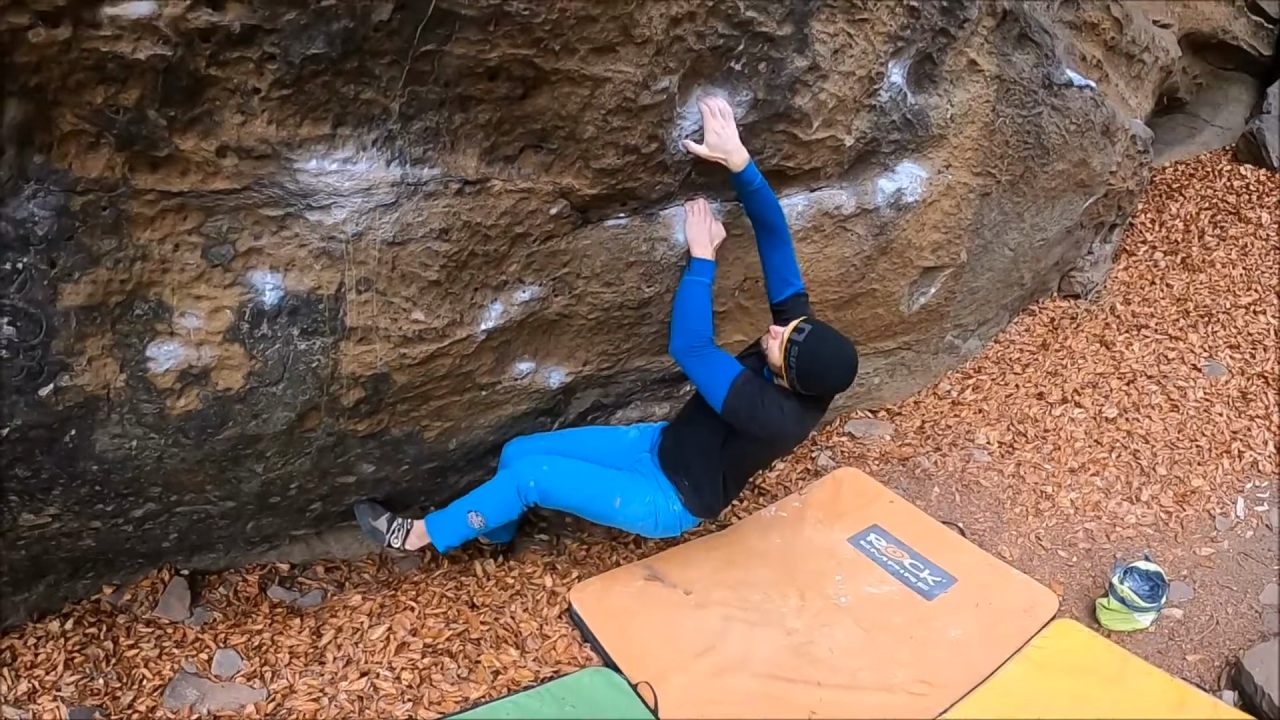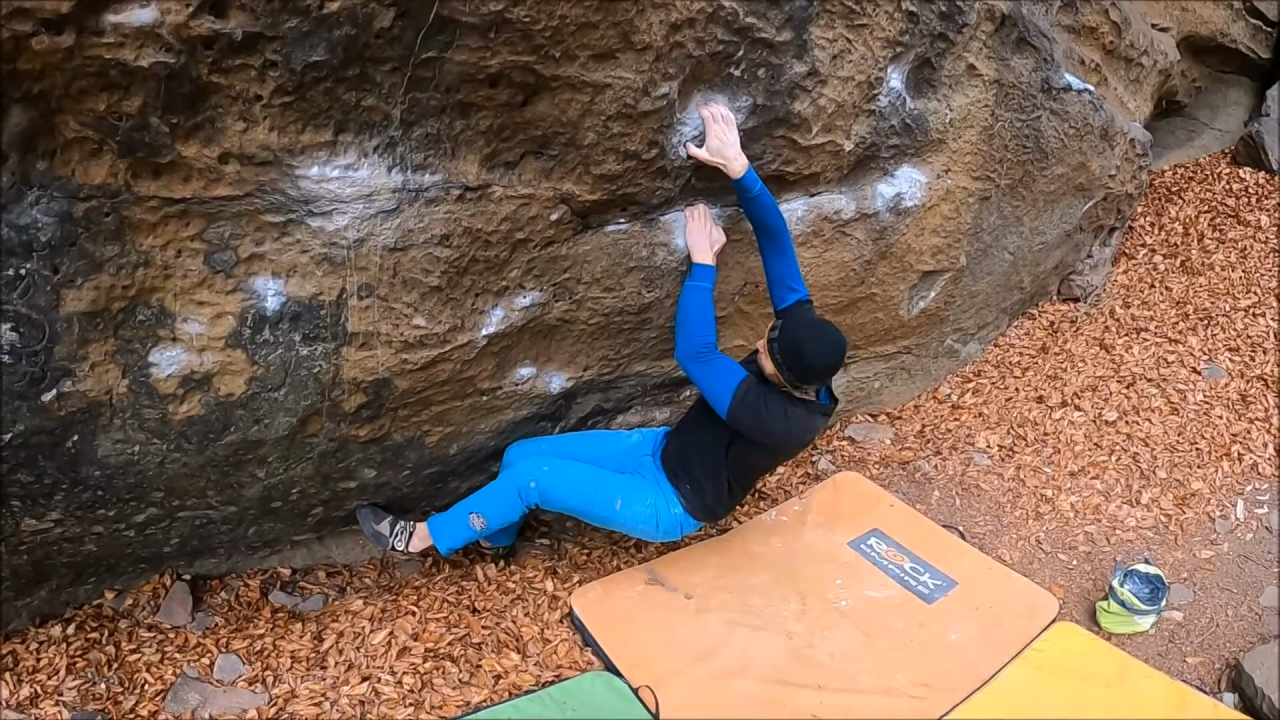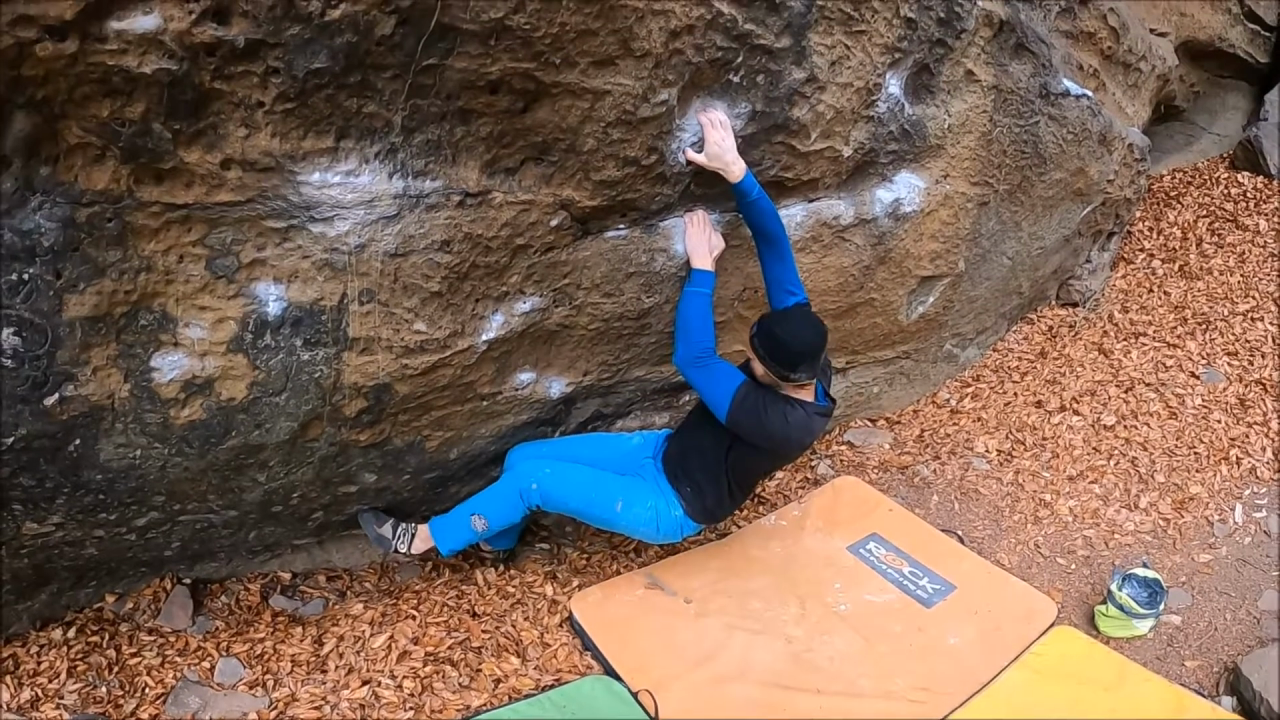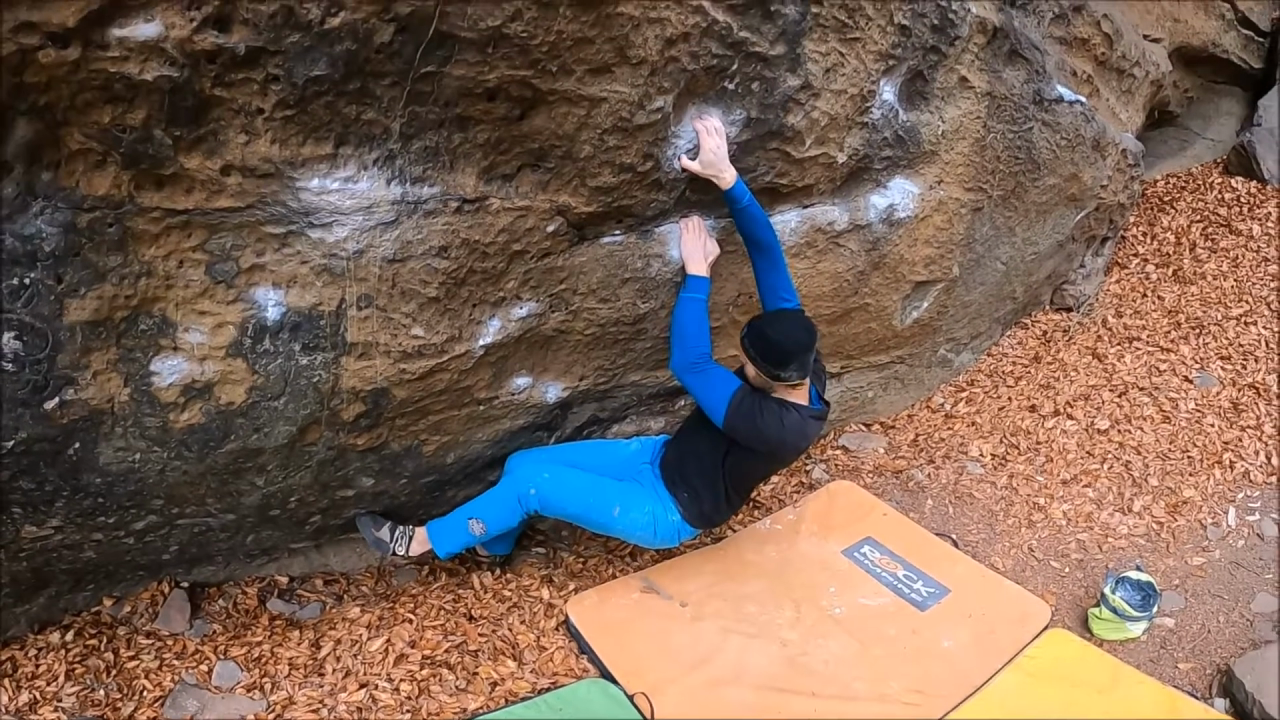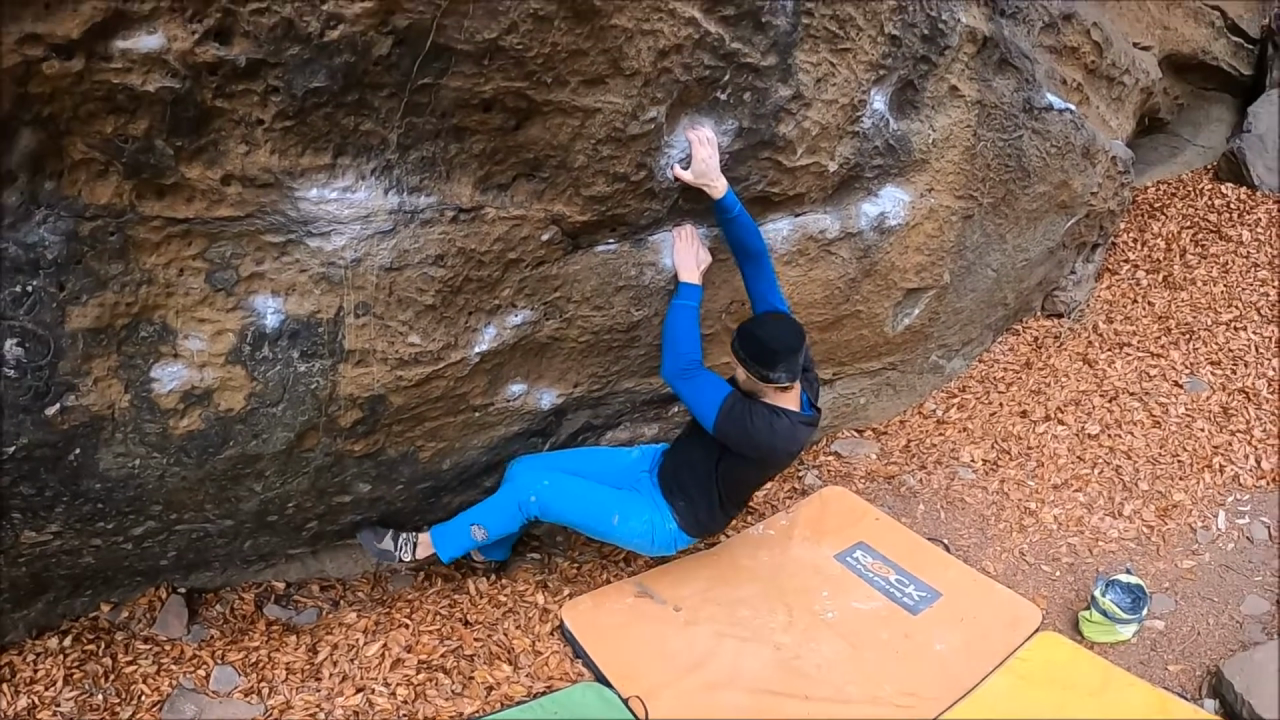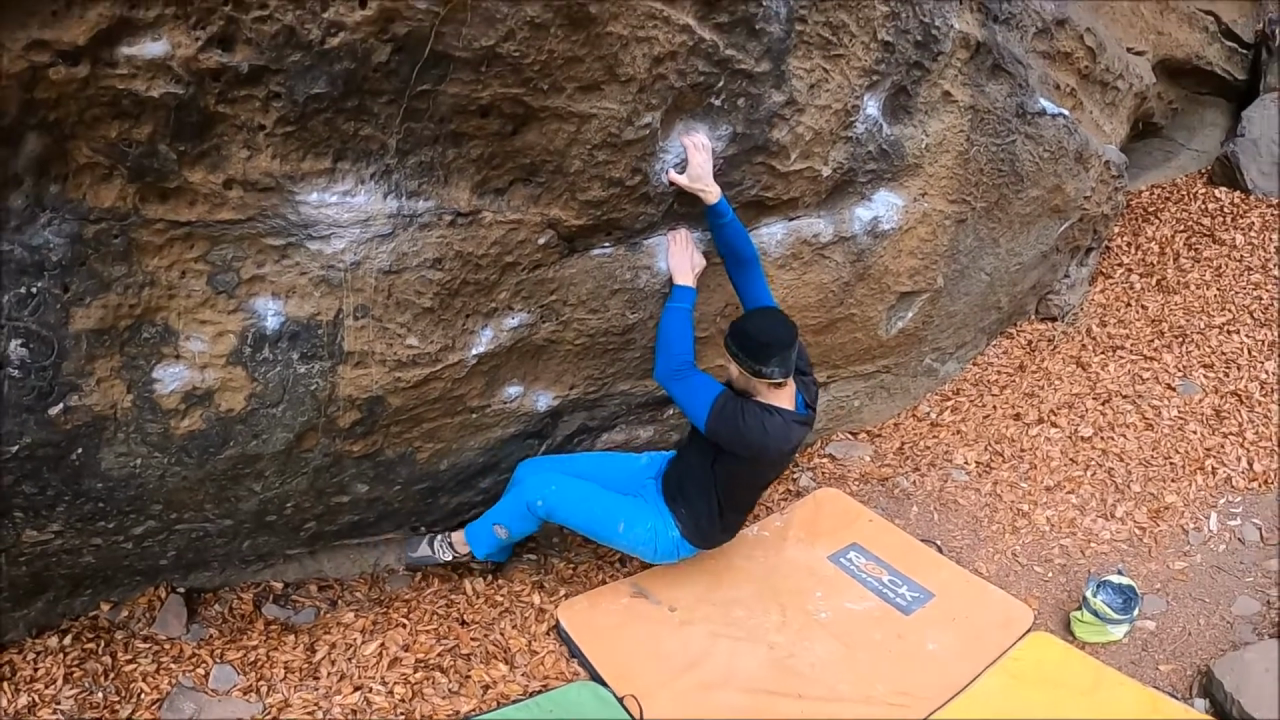
dt=0.2s
person 1, frame 1
left shoulder: (777, 415)
right shoulder: (803, 334)
left elbow: (689, 347)
right elbow: (775, 237)
left wrist: (701, 254)
right wrist: (737, 158)
left hip: (670, 500)
right hip: (662, 445)
left knee: (529, 475)
right knee: (518, 452)
left ankle: (421, 534)
right ankle: (495, 533)
person 1, frame 2
left shoulder: (780, 420)
right shoulder: (809, 344)
left elbow: (694, 353)
right elbow: (776, 242)
left wrist: (702, 260)
right wrist: (737, 165)
left hip: (671, 503)
right hip: (664, 449)
left knee: (531, 477)
right knee: (520, 455)
left ankle: (423, 537)
right ankle: (495, 536)
person 1, frame 3
left shoulder: (781, 423)
right shoulder: (805, 349)
left elbow: (694, 358)
right elbow: (775, 247)
left wrist: (701, 266)
right wrist: (735, 169)
left hip: (671, 504)
right hip: (665, 452)
left knee: (532, 479)
right knee: (521, 458)
left ankle: (424, 538)
right ankle: (498, 540)
person 1, frame 4
left shoulder: (777, 427)
right shoulder: (801, 356)
left elbow: (690, 364)
right elbow: (768, 256)
left wrist: (697, 271)
right wrist: (727, 177)
left hip: (671, 509)
right hip: (664, 457)
left knee: (532, 483)
right knee: (520, 463)
left ankle: (421, 541)
right ankle: (494, 545)
person 1, frame 5
left shoulder: (767, 432)
right shoulder: (794, 365)
left elbow: (681, 371)
right elbow: (759, 266)
left wrist: (689, 279)
right wrist: (717, 187)
left hip: (669, 521)
right hip: (664, 467)
left knee: (532, 489)
right knee: (523, 469)
left ankle: (424, 546)
right ankle: (489, 550)
person 1, frame 6
left shoulder: (757, 431)
right shoulder: (796, 373)
left elbow: (672, 372)
right elbow: (749, 274)
left wrist: (684, 282)
right wrist: (710, 194)
left hip: (675, 530)
right hip: (670, 475)
left knee: (541, 491)
right knee: (530, 470)
left ankle: (466, 546)
right ankle: (492, 550)
